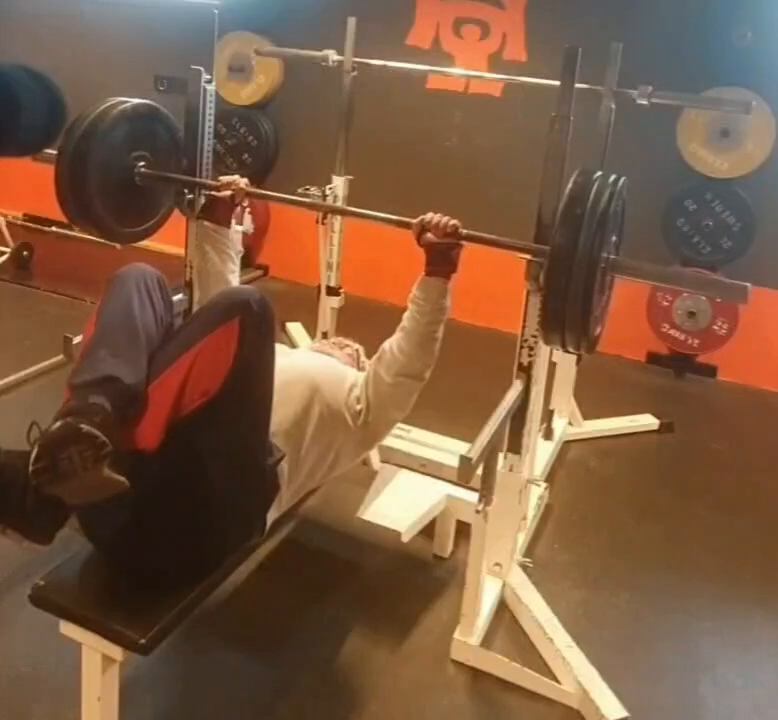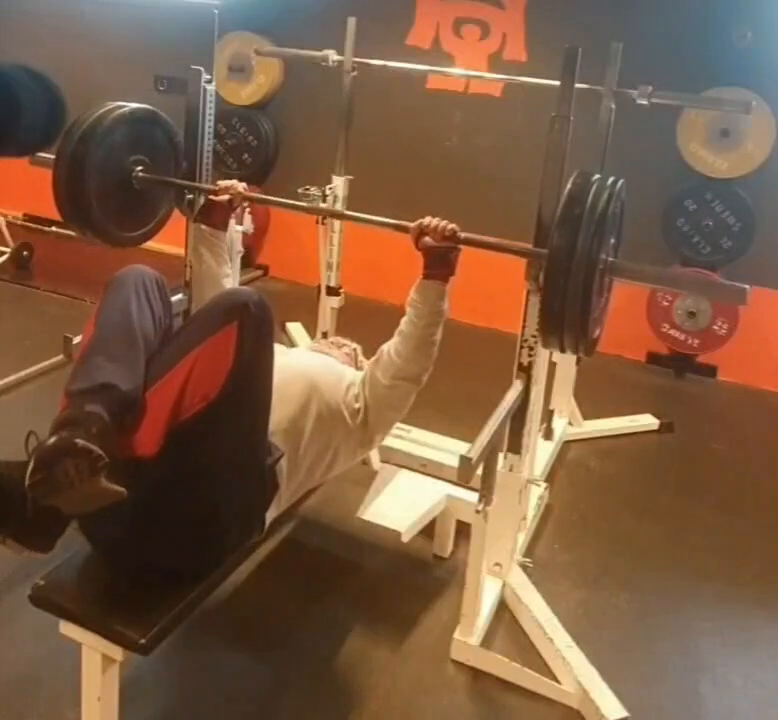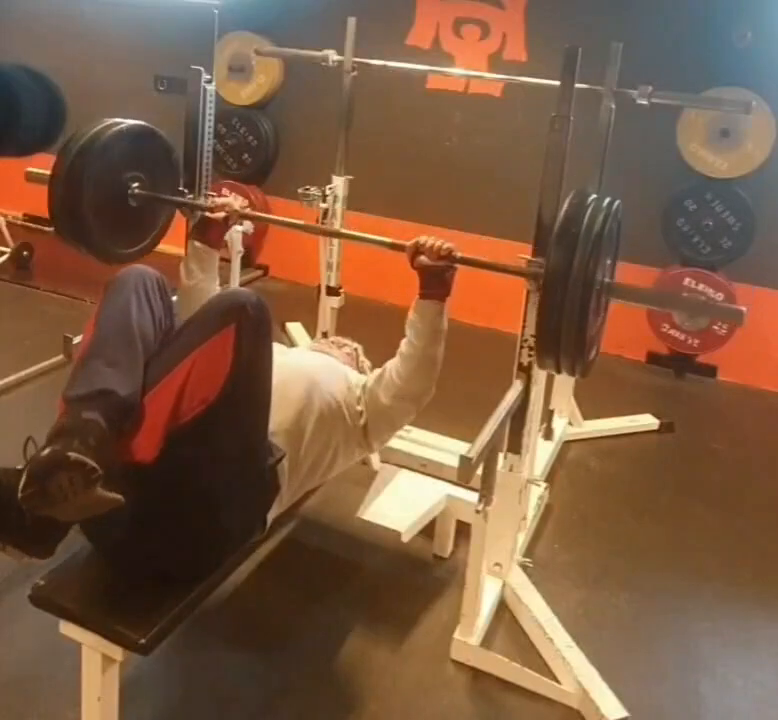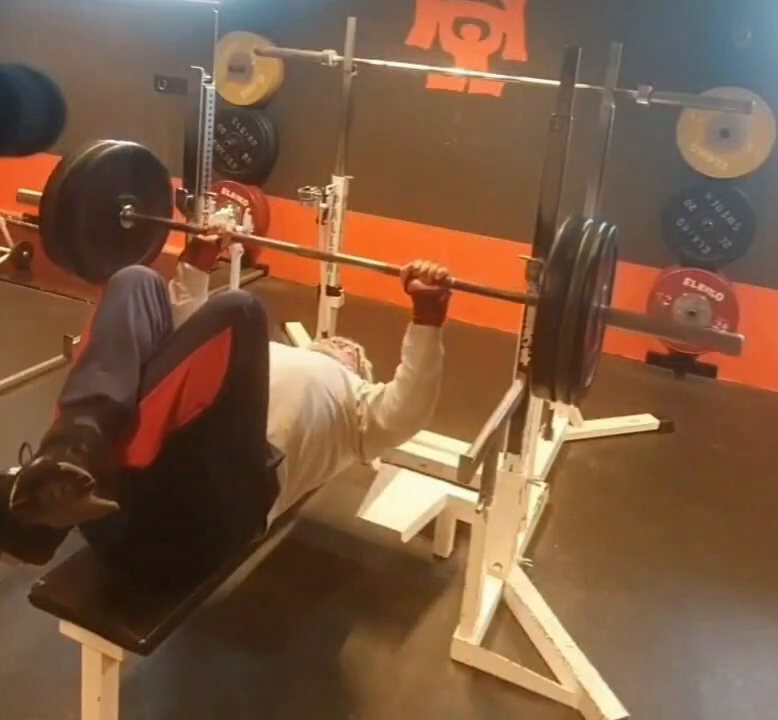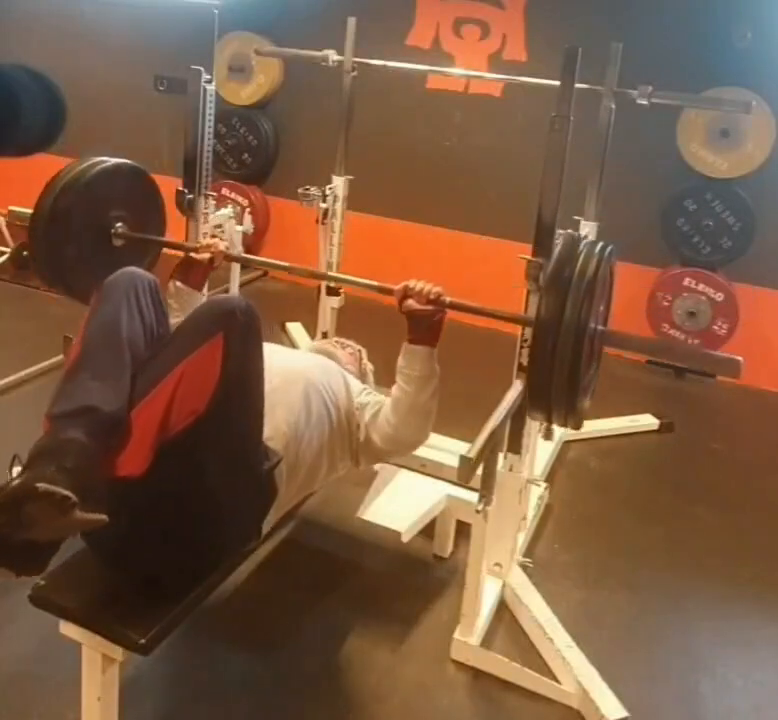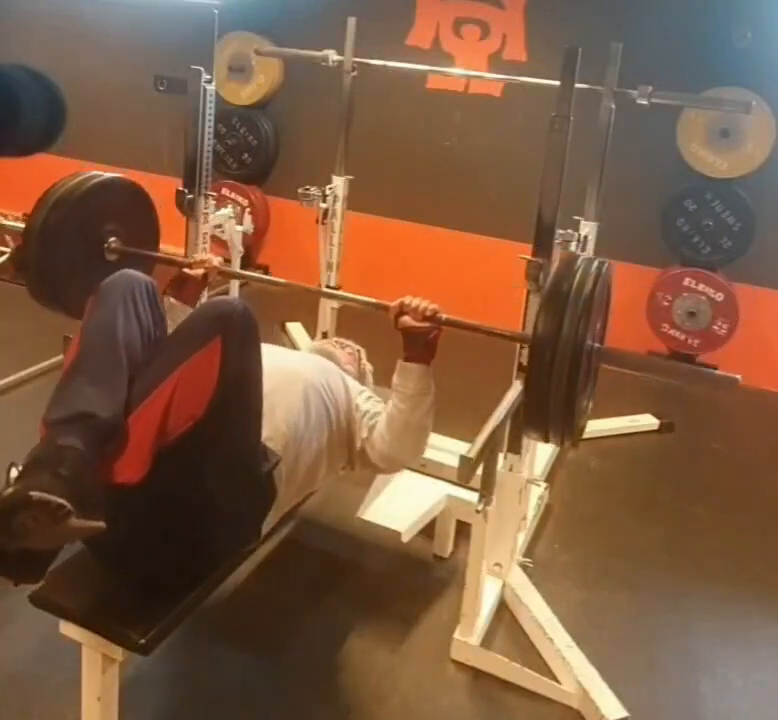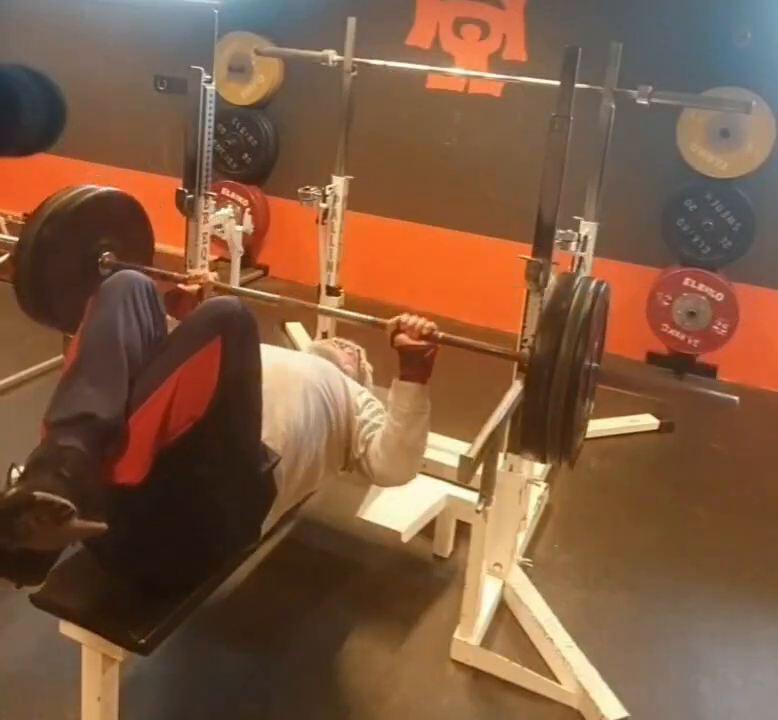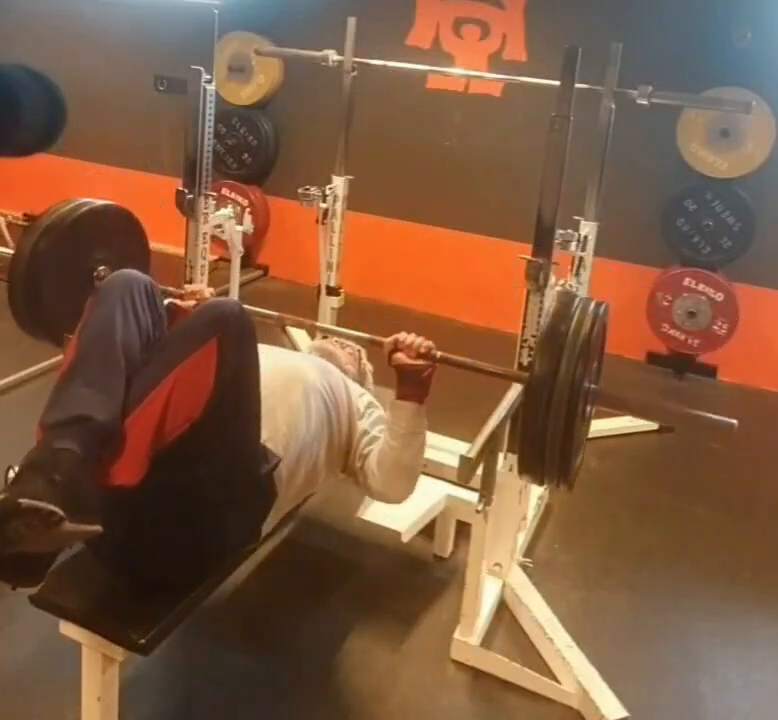
dt=0.2s
person 1, frame 1
left shoulder: (356, 401)
right shoulder: (277, 358)
left elbow: (409, 363)
right elbow: (215, 301)
left wrist: (437, 271)
right wrist: (216, 220)
left hip: (207, 511)
left knee: (244, 308)
right knee: (138, 280)
person 1, frame 2
left shoulder: (355, 399)
right shoulder: (274, 361)
left elbow: (408, 363)
right elbow: (210, 303)
left wrist: (435, 274)
right wrist: (214, 224)
left hip: (205, 511)
left knee: (241, 309)
right knee: (137, 282)
right ankle: (71, 469)
person 1, frame 3
left shoulder: (355, 399)
right shoulder: (274, 361)
left elbow: (410, 385)
right elbow: (199, 317)
left wrist: (432, 292)
right wrist: (206, 239)
left hip: (207, 512)
left knee: (240, 310)
right knee: (138, 282)
right ankle: (78, 456)
person 1, frame 4
left shoulder: (353, 398)
right shoulder: (279, 358)
left elbow: (407, 410)
right elbow: (187, 337)
left wrist: (427, 318)
right wrist: (196, 263)
left hip: (207, 509)
left knee: (235, 309)
right knee: (135, 283)
right ankle: (72, 462)
person 1, frame 5
left shoulder: (353, 400)
right shoulder: (272, 358)
left elbow: (404, 431)
right elbow: (175, 350)
left wrist: (421, 339)
left hip: (206, 511)
left knee: (229, 315)
right knee: (131, 286)
right ankle: (58, 478)
person 1, frame 6
left shoulder: (352, 401)
right shoulder: (267, 360)
left elbow: (397, 448)
right elbow: (169, 361)
left wrist: (417, 355)
right wrist: (182, 299)
left hip: (208, 506)
right hip: (137, 478)
left knee: (226, 316)
right knee: (128, 287)
right ankle: (57, 482)
person 1, frame 7
left shoulder: (352, 401)
right shoulder: (276, 361)
left elbow: (394, 464)
right elbow: (173, 371)
left wrist: (413, 372)
right wrist: (179, 316)
left hip: (208, 506)
left knee: (225, 318)
right knee: (127, 288)
right ankle: (59, 485)
person 1, frame 8
left shoulder: (352, 403)
right shoulder: (269, 359)
left elbow: (391, 481)
left wrist: (411, 392)
right wrist: (175, 331)
left hip: (213, 498)
right hip: (133, 481)
left knee: (222, 319)
right knee: (126, 287)
left ankle: (77, 490)
right ankle: (52, 487)
